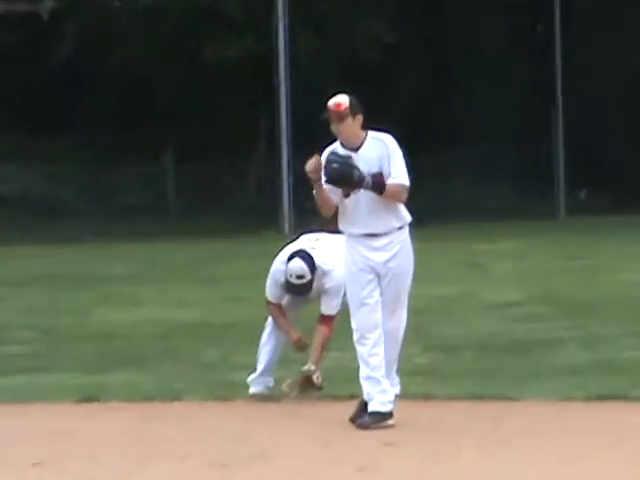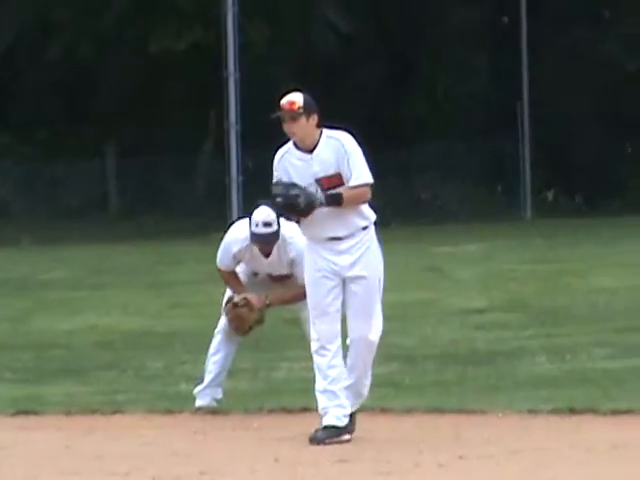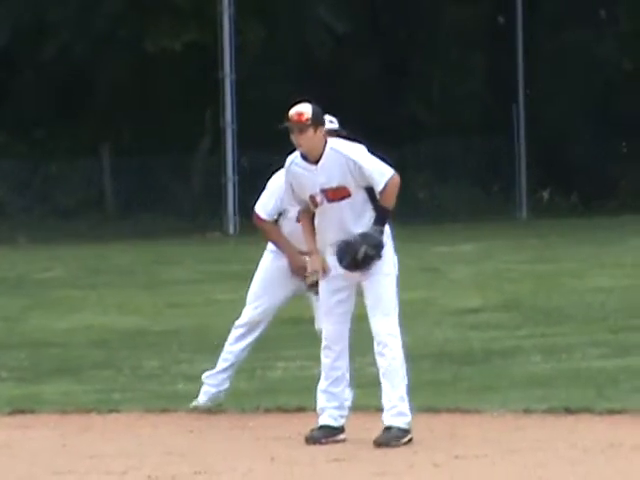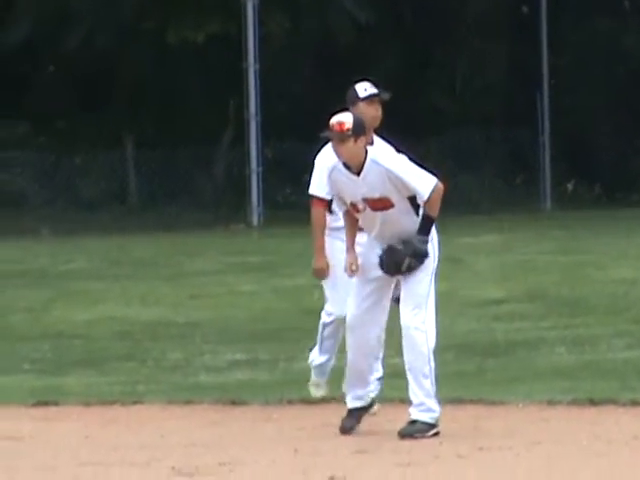
dt=0.5s
person 1, frame 1
left shoulder: (384, 144)
right shoulder: (330, 155)
left elbow: (401, 194)
right elbow: (327, 210)
left wrist: (368, 182)
right wrist: (317, 183)
left hip: (394, 243)
right hip: (357, 246)
left knee: (392, 323)
right knee: (366, 326)
left ankle: (382, 391)
right ankle: (378, 401)
person 1, frame 2
left shoulder: (341, 142)
right shoulder: (283, 160)
left elbow: (364, 191)
left wrist: (322, 200)
left hip: (359, 244)
right hip: (318, 251)
left knee: (366, 332)
right knee: (324, 336)
left ankle: (351, 402)
right ankle: (335, 417)
person 1, frame 3
left shoulder: (348, 154)
right shoulder: (293, 167)
left elbow: (391, 181)
left wrist: (378, 226)
right wrist: (313, 251)
right hip: (334, 254)
left knee: (385, 331)
right knee: (333, 337)
left ankle: (398, 421)
right ankle: (331, 419)
person 1, frame 4
left shoulder: (389, 165)
right shoulder: (335, 173)
left elbow: (436, 188)
left wrist: (422, 234)
right wrist: (350, 250)
left hip: (416, 244)
right hip: (377, 245)
left knee: (414, 324)
right knee: (358, 320)
left ankle: (426, 414)
right ankle: (359, 399)
person 2, frame 1
left shoulder: (333, 273)
right shoulder: (280, 267)
left elbow: (326, 322)
right elbow: (273, 304)
left wrist: (312, 364)
right wrist: (291, 331)
right knee: (278, 319)
right ankle: (260, 381)
person 2, frame 2
left shoulder: (296, 243)
right shoulder: (236, 238)
right elbow: (224, 270)
left wrist: (268, 302)
left hip: (295, 284)
right hip: (252, 279)
right knee: (228, 327)
right ankle: (208, 394)
person 2, frame 3
right shoulder: (286, 178)
right elbow: (261, 220)
right wrist: (292, 255)
right hip: (282, 256)
right knee: (252, 318)
right ankle: (214, 386)
person 2, frame 4
left shoulder: (387, 152)
right shoulder: (333, 153)
right elbow: (319, 206)
right wrist: (319, 254)
right hip: (341, 241)
right knee: (340, 311)
right ankle: (322, 365)
